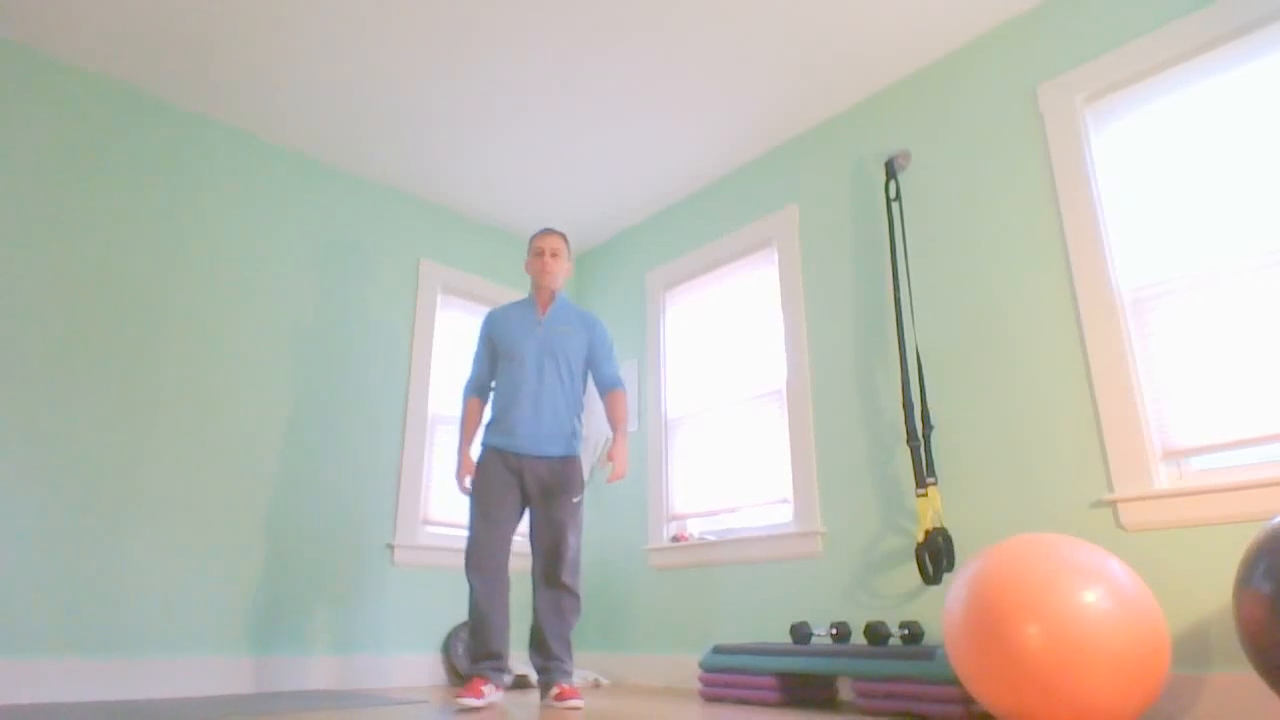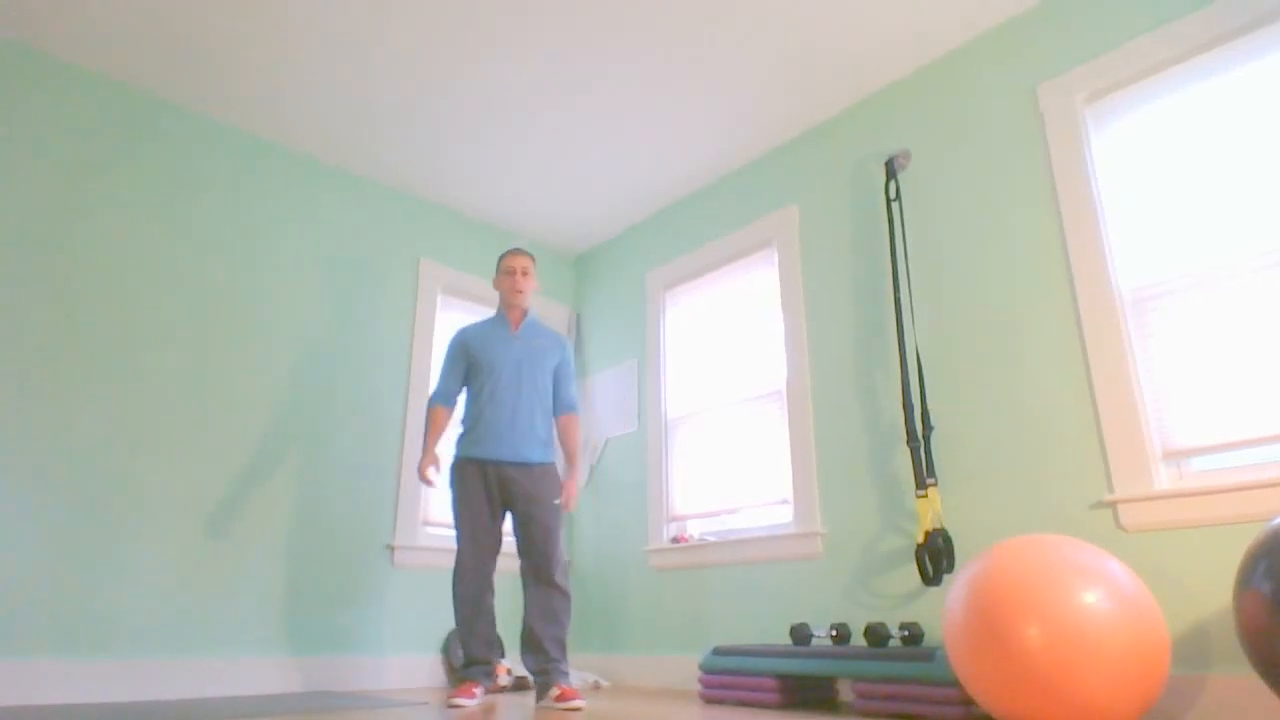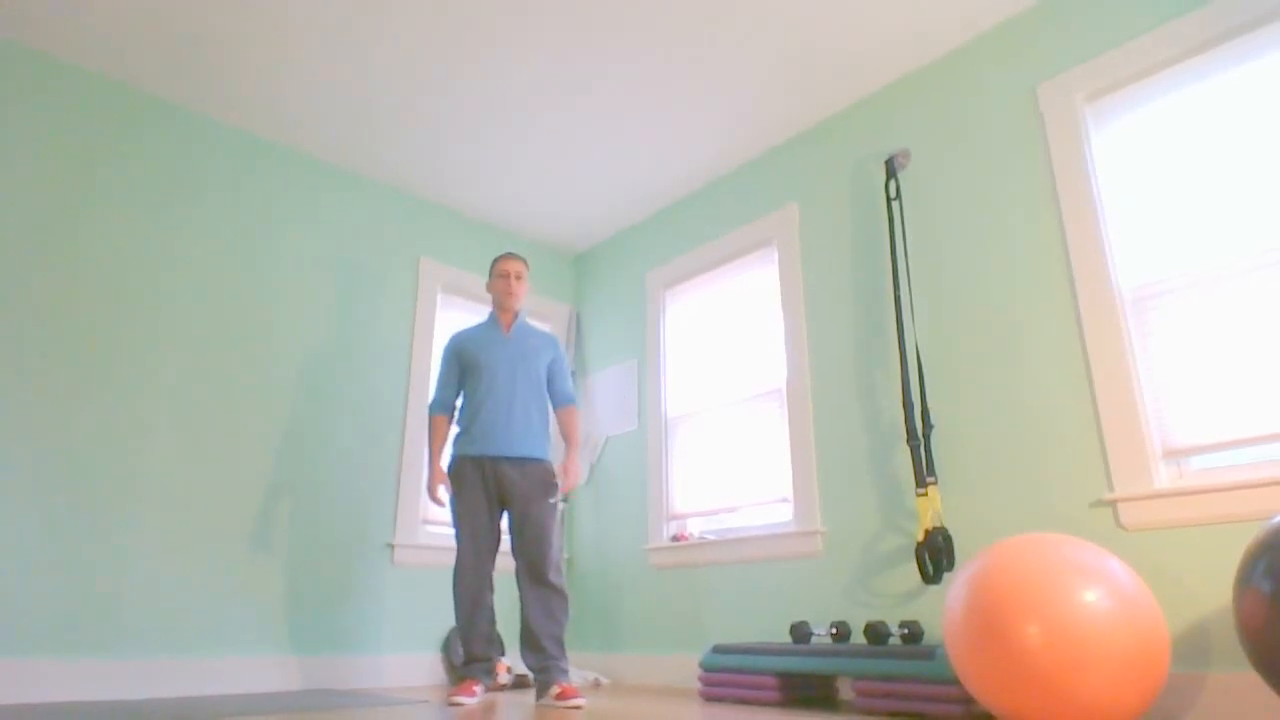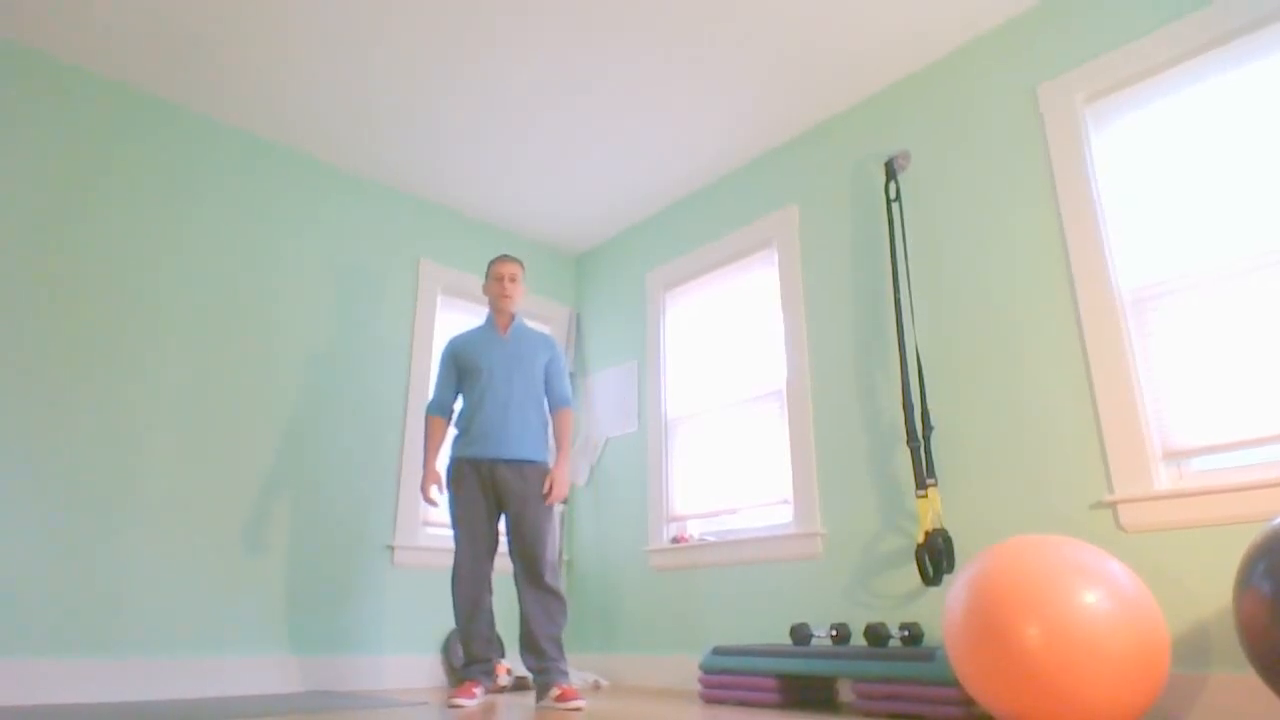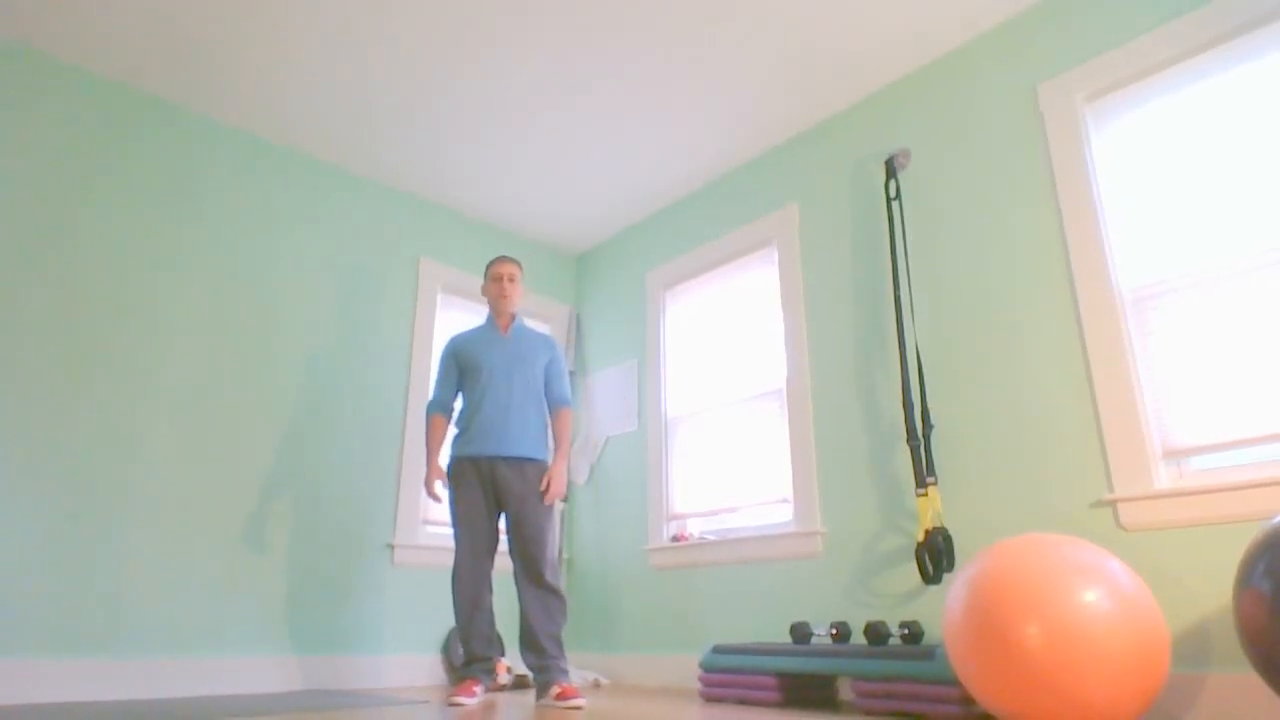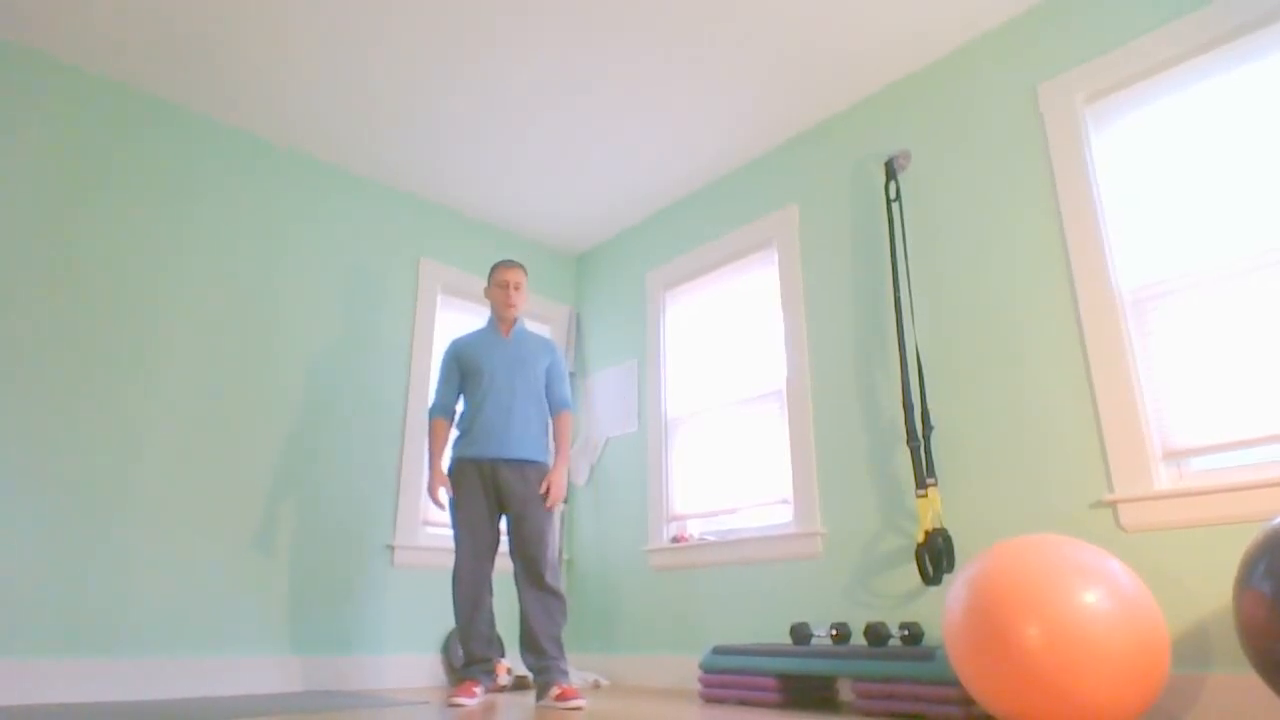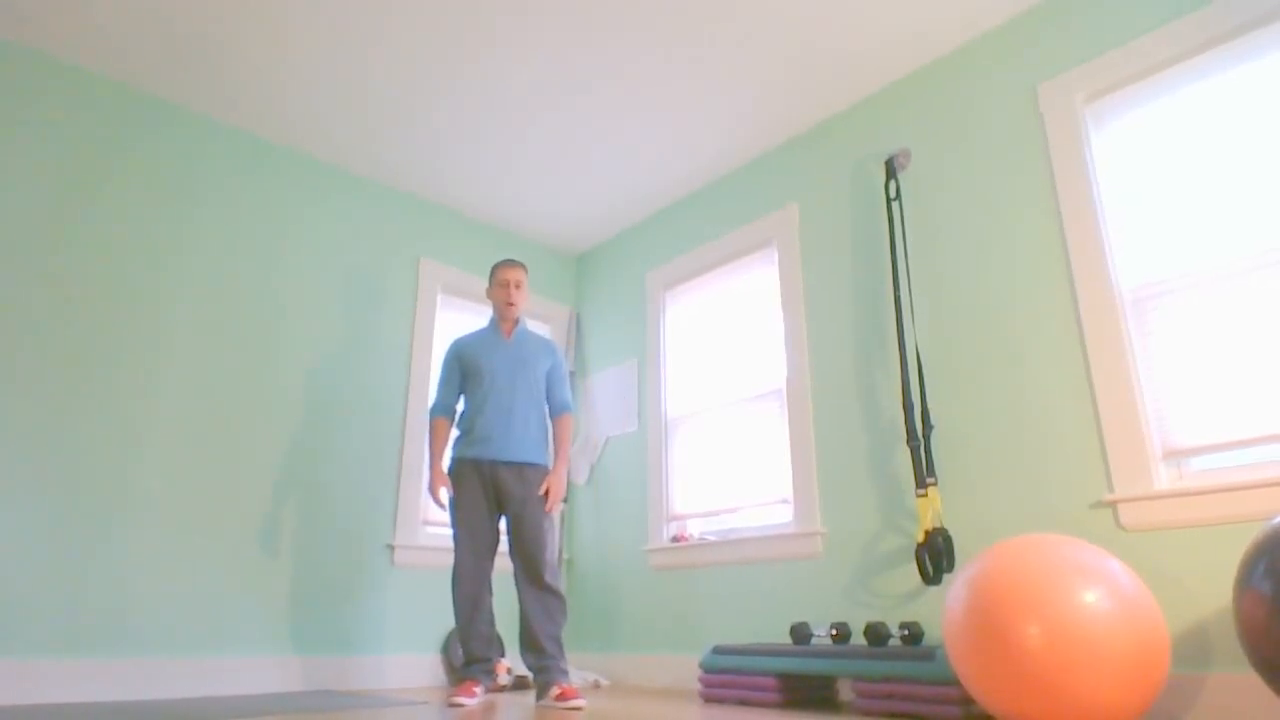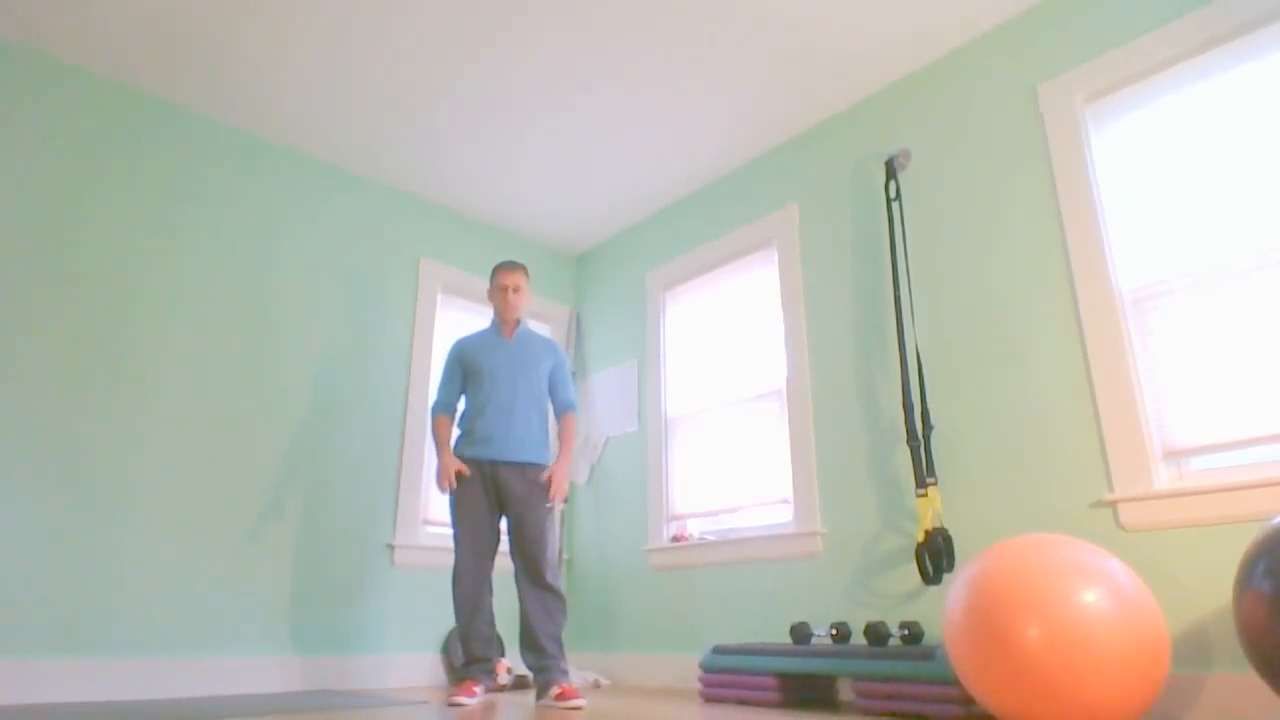
dt=0.5s
person 1, frame 1
left shoulder: (588, 325)
right shoulder: (497, 321)
left elbow: (611, 384)
right elbow: (477, 388)
left wrist: (619, 438)
right wrist: (464, 451)
left hip: (560, 461)
right hip: (499, 455)
left knee: (558, 569)
right knee: (485, 557)
left ankle: (556, 676)
right ankle: (488, 672)
person 1, frame 2
left shoulder: (555, 343)
right shoulder: (468, 338)
left elbow: (566, 409)
right elbow: (444, 397)
left wrist: (573, 468)
right wrist: (429, 448)
left hip: (537, 468)
right hip: (475, 466)
left knee: (547, 570)
right knee: (473, 570)
left ankle: (551, 676)
right ankle: (477, 673)
person 1, frame 3
left shoulder: (548, 344)
right shoulder: (462, 342)
left elbow: (564, 401)
right elbow: (442, 406)
left wrist: (572, 451)
right wrist: (435, 463)
left hip: (532, 465)
right hip: (472, 464)
left knee: (542, 566)
right knee: (473, 567)
left ankle: (551, 675)
right ankle: (477, 672)
person 1, frame 4
left shoulder: (546, 345)
right shoulder: (460, 346)
left elbow: (561, 405)
right elbow: (440, 408)
left wrist: (562, 462)
right wrist: (429, 463)
left hip: (529, 466)
right hip: (470, 466)
left knee: (539, 568)
right knee: (472, 569)
left ankle: (551, 676)
right ankle: (477, 674)
person 1, frame 5
left shoulder: (545, 345)
right shoulder: (460, 345)
left elbow: (560, 404)
right elbow: (440, 406)
left wrist: (561, 461)
right wrist: (432, 460)
left hip: (528, 464)
right hip: (470, 464)
left knee: (538, 565)
right knee: (472, 567)
left ankle: (551, 675)
right ankle: (477, 672)
person 1, frame 6
left shoulder: (546, 350)
right shoulder: (462, 348)
left elbow: (561, 409)
right elbow: (442, 410)
left wrist: (560, 466)
right wrist: (435, 467)
left hip: (530, 468)
right hip: (472, 467)
left knee: (539, 568)
right knee: (472, 569)
left ankle: (551, 676)
right ankle: (477, 673)
person 1, frame 7
left shoulder: (547, 350)
right shoulder: (463, 348)
left elbow: (562, 411)
right elbow: (443, 409)
left wrist: (560, 468)
right wrist: (436, 466)
left hip: (529, 469)
right hip: (471, 467)
left knee: (539, 569)
right knee: (471, 569)
left ankle: (551, 676)
right ankle: (477, 673)
person 1, frame 8
left shoulder: (549, 350)
right shoulder: (465, 348)
left elbow: (566, 407)
right elbow: (444, 405)
left wrist: (564, 459)
right wrist: (444, 452)
left hip: (530, 470)
right hip: (472, 467)
left knee: (540, 569)
right knee: (471, 569)
left ankle: (551, 675)
right ankle: (477, 672)
